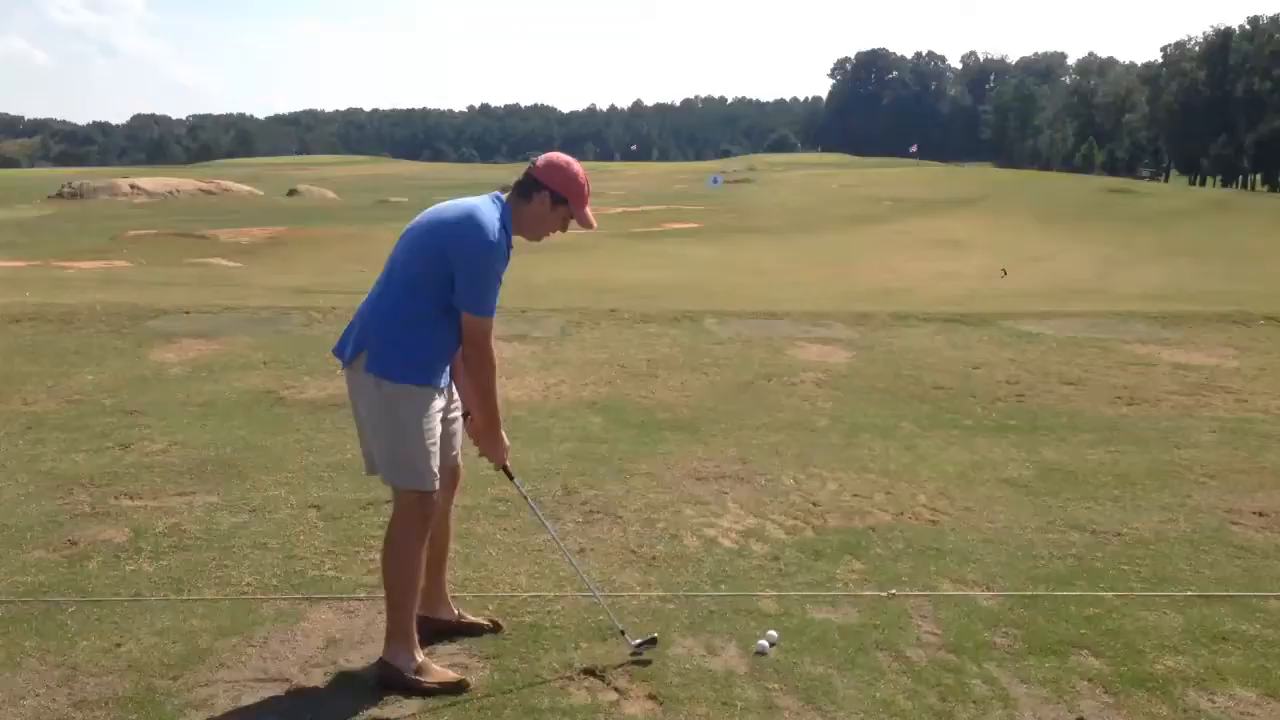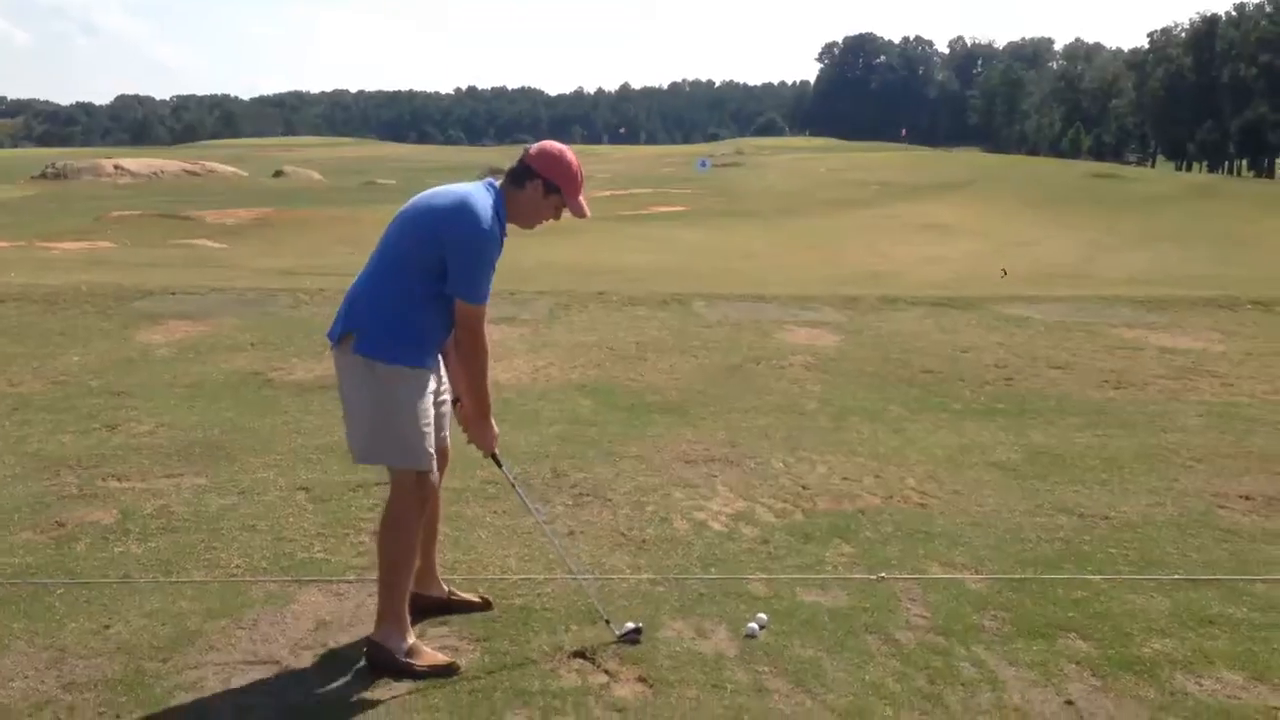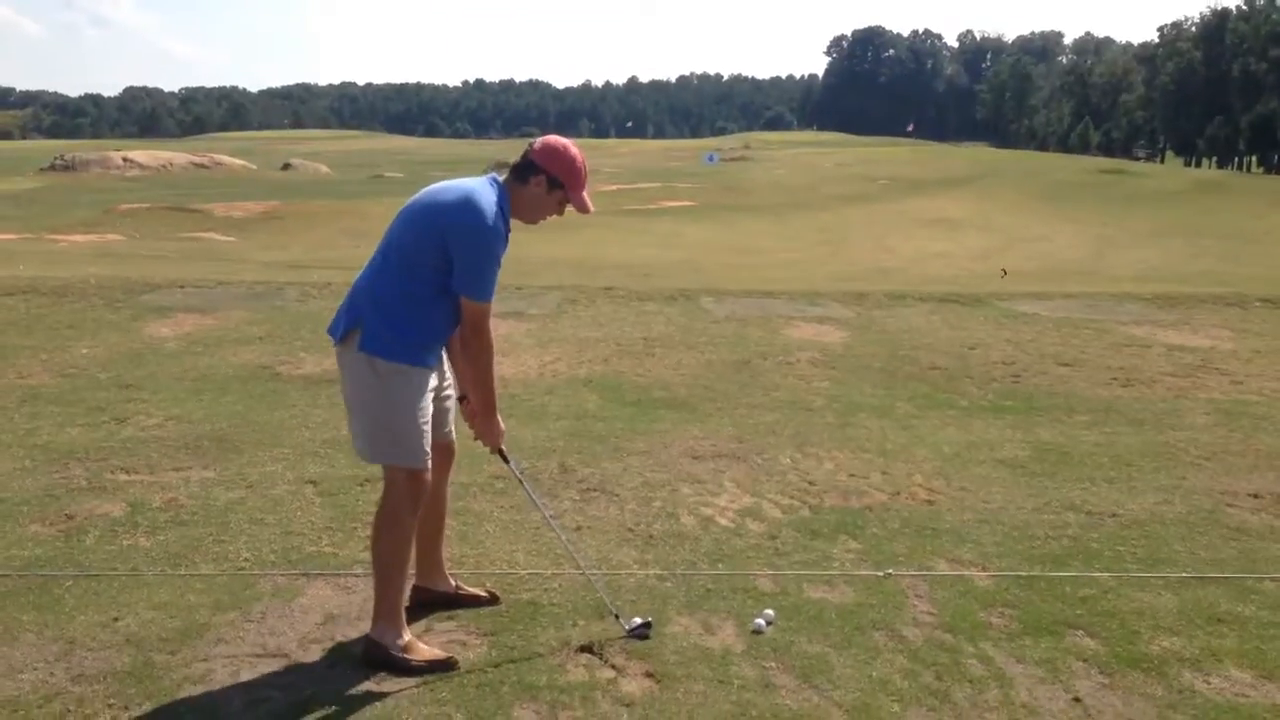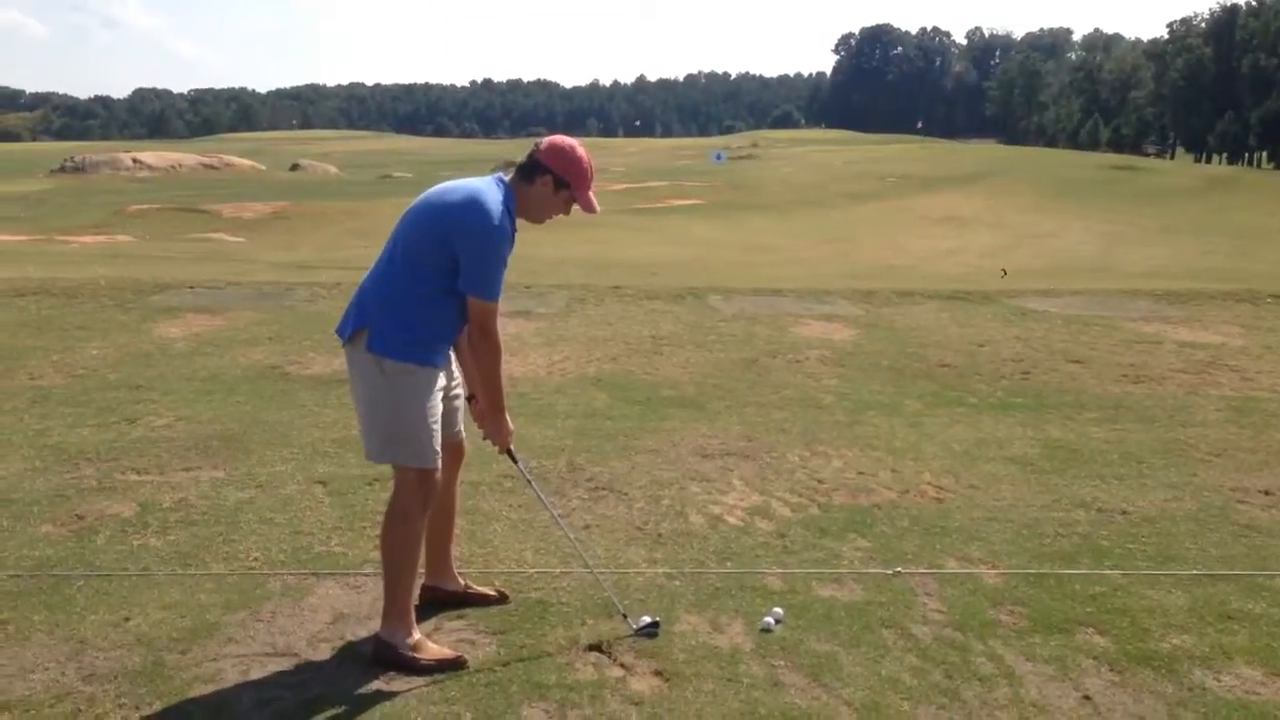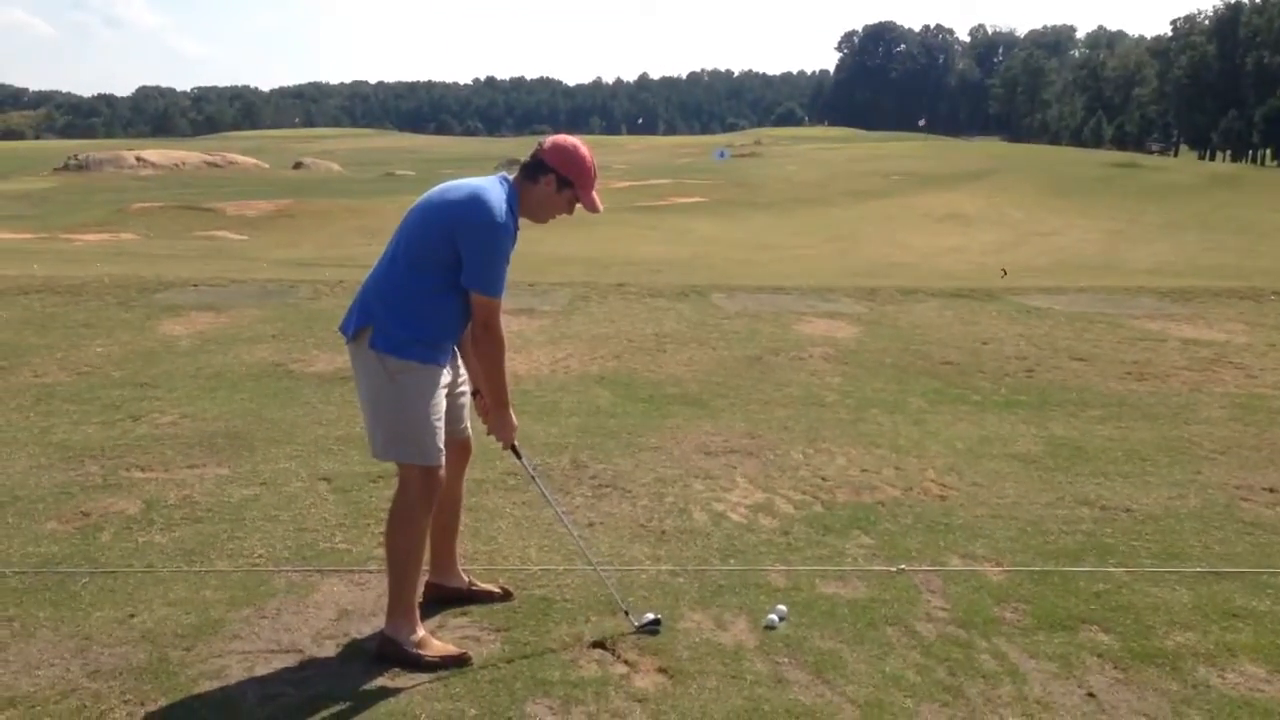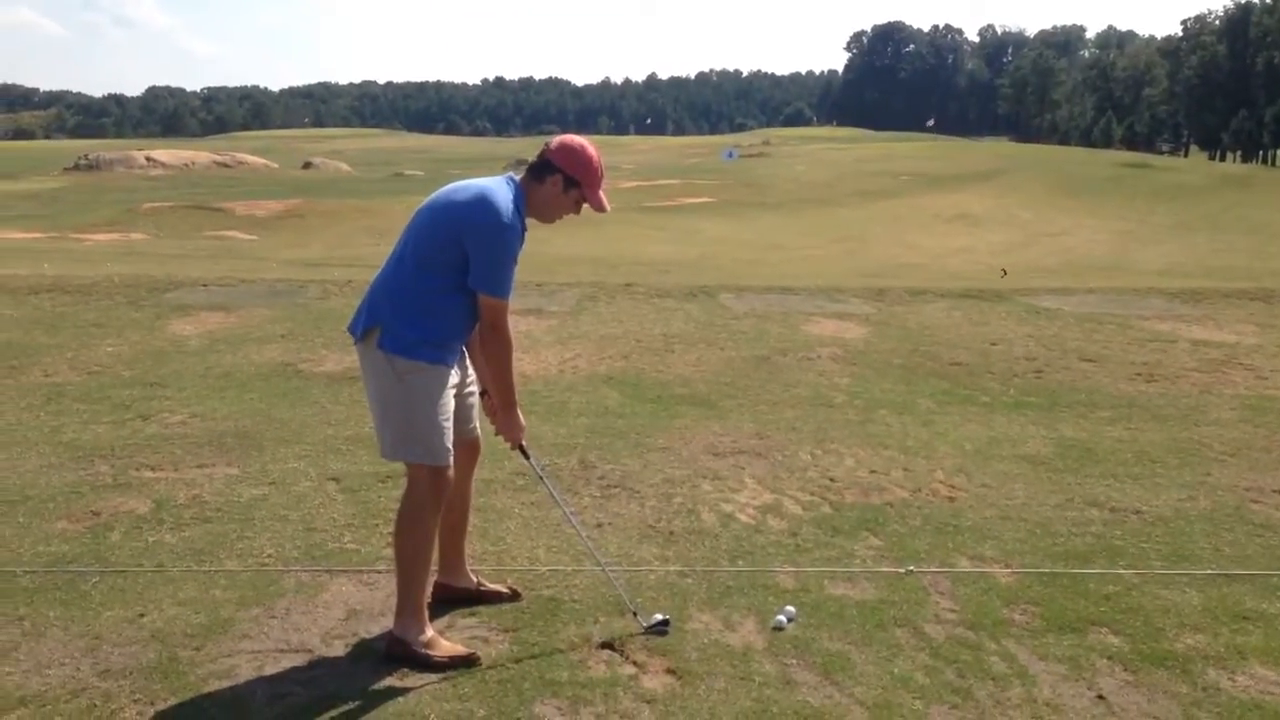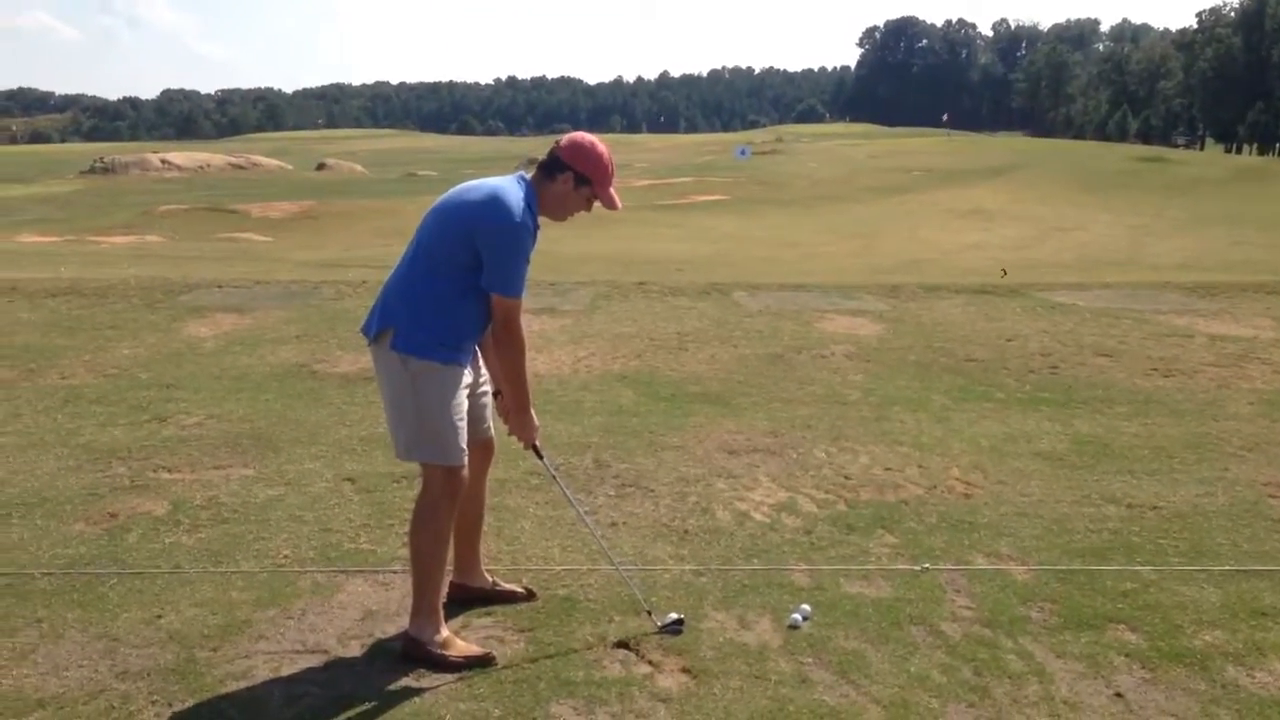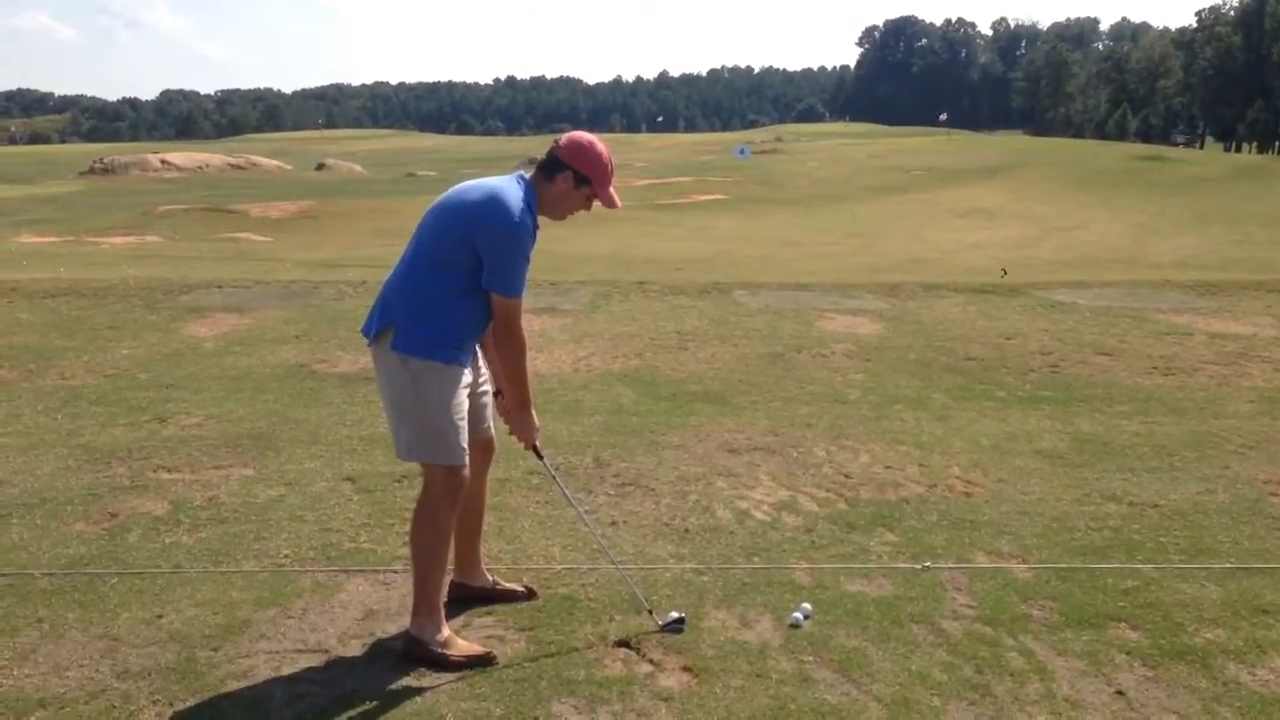
dt=0.4s
person 1, frame 1
left shoulder: (477, 218)
right shoulder: (485, 235)
right elbow: (478, 347)
left wrist: (472, 411)
right wrist: (492, 429)
left hip: (421, 366)
right hip: (393, 368)
left knee: (443, 485)
right knee: (418, 501)
left ankle: (433, 610)
right ankle: (399, 654)
person 1, frame 2
left shoulder: (471, 204)
right shoulder: (477, 223)
left elbow: (449, 322)
right elbow: (470, 334)
left wrist: (460, 397)
right wrist: (481, 416)
left hip: (410, 346)
right hip: (382, 350)
left knee: (431, 464)
right knee: (414, 481)
left ankle: (425, 586)
right ankle: (390, 634)
person 1, frame 3
left shoulder: (475, 200)
right shoulder: (482, 219)
left elbow: (454, 316)
right elbow: (476, 331)
left wrist: (467, 393)
right wrist: (488, 412)
left hip: (414, 342)
right hip: (385, 347)
left knee: (438, 458)
right knee: (409, 479)
left ankle: (431, 580)
right ankle: (386, 632)
person 1, frame 4
left shoulder: (482, 200)
right shoulder: (488, 219)
left elbow: (460, 317)
right elbow: (484, 331)
left wrist: (475, 393)
right wrist: (497, 412)
left hip: (423, 344)
right hip: (392, 348)
left knee: (448, 456)
right knee: (418, 479)
left ankle: (440, 579)
right ankle: (396, 632)
person 1, frame 5
left shoulder: (485, 200)
right shoulder: (491, 216)
left elbow: (464, 313)
right elbow: (487, 327)
left wrist: (481, 390)
right wrist: (501, 408)
left hip: (428, 341)
right hip: (396, 345)
left knee: (455, 452)
right knee: (423, 476)
left ankle: (445, 576)
right ankle: (401, 627)
person 1, frame 6
left shoulder: (495, 200)
right shoulder: (498, 216)
left elbow: (473, 315)
right elbow: (494, 328)
left wrist: (489, 389)
right wrist: (509, 408)
left hip: (436, 342)
right hip: (403, 345)
left knee: (463, 453)
right knee: (431, 476)
left ankle: (453, 577)
right ankle: (409, 628)
person 1, frame 7
left shoulder: (506, 199)
right shoulder: (510, 215)
left elbow: (487, 314)
right elbow: (507, 327)
left wrist: (502, 389)
right wrist: (522, 408)
left hip: (450, 342)
right hip: (417, 346)
left knee: (477, 454)
right knee: (446, 477)
left ankle: (468, 576)
right ankle: (425, 628)
person 1, frame 8
left shoulder: (506, 200)
right shoulder: (510, 218)
left elbow: (490, 318)
right elbow: (507, 327)
left wrist: (502, 387)
right wrist: (523, 407)
left hip: (450, 342)
right hip: (415, 345)
left knee: (477, 452)
right knee: (447, 477)
left ankle: (468, 575)
right ankle: (425, 627)
